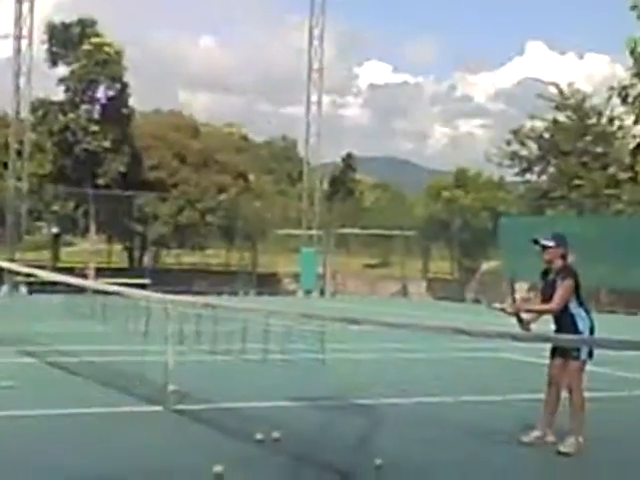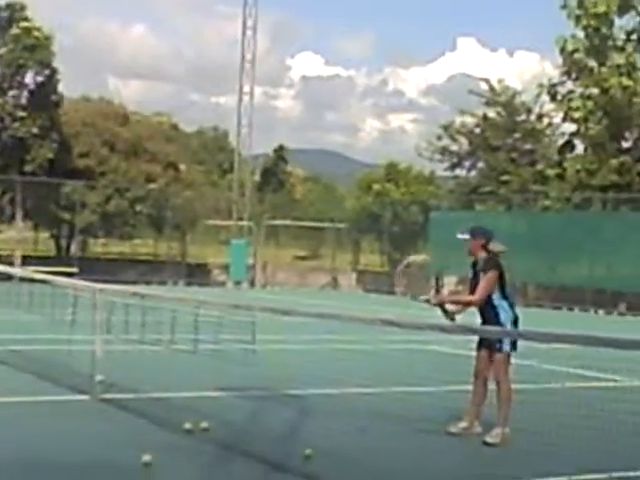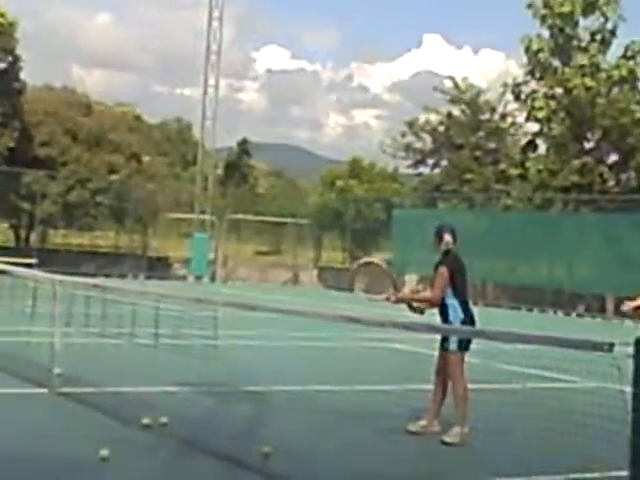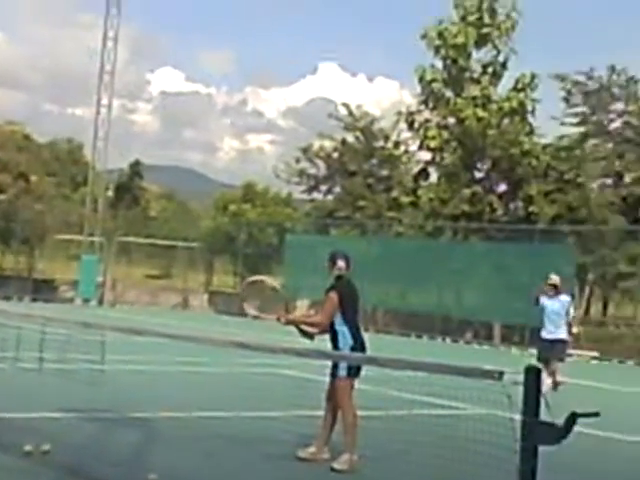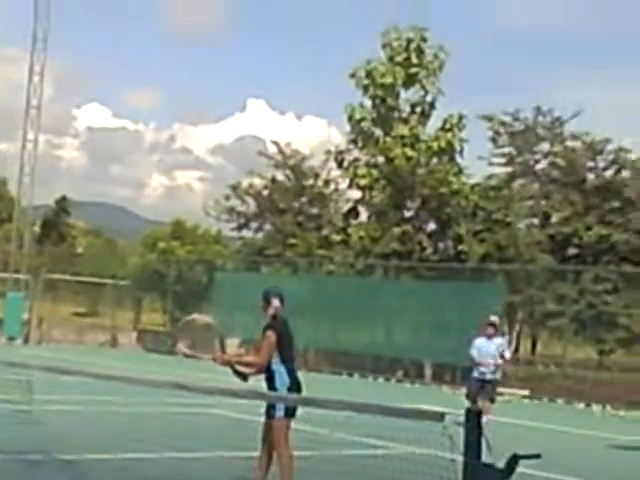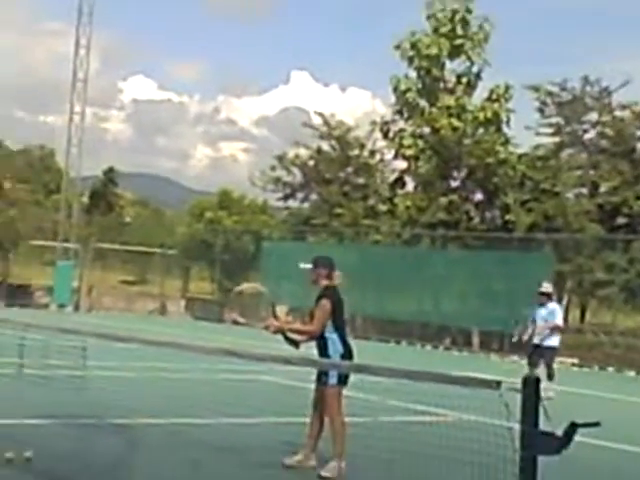
dt=0.3s
person 1, frame 1
left shoulder: (567, 274)
right shoulder: (546, 274)
left elbow: (555, 306)
right elbow: (544, 304)
left wrist: (524, 307)
right wrist: (529, 320)
left hip: (579, 330)
right hip: (562, 331)
left knee: (573, 384)
right knee: (553, 381)
left ankle: (576, 437)
right ankle: (545, 430)
person 1, frame 2
left shoulder: (492, 266)
right shoulder: (476, 266)
left elbow: (478, 298)
right elbow: (472, 296)
left wrist: (448, 298)
right wrist: (454, 310)
left hip: (503, 323)
right hip: (488, 324)
left knee: (500, 376)
right knee: (480, 374)
left ankle: (502, 428)
right ankle: (471, 421)
person 1, frame 3
left shoulder: (445, 264)
right shoulder: (454, 261)
left elbow: (435, 297)
left wrist: (407, 297)
right wrist: (414, 299)
left hip: (458, 321)
right hip: (454, 321)
left knee: (455, 375)
right knee: (441, 373)
left ankle: (460, 427)
right ankle: (431, 420)
person 1, frame 4
left shoulder: (335, 290)
right shoulder: (348, 288)
left elbow: (323, 321)
left wrist: (296, 320)
right wrist: (313, 330)
left hip: (348, 348)
right hip: (346, 347)
left knee: (344, 402)
right knee: (331, 400)
left ankle: (350, 455)
right ankle: (321, 447)
person 1, frame 5
left shoulder: (272, 329)
right shoulder: (281, 326)
left elbow: (261, 361)
left wrist: (232, 360)
right wrist: (247, 370)
left hip: (284, 389)
right hip: (279, 389)
left knee: (280, 444)
right knee: (267, 441)
person 1, frame 6
left shoulder: (326, 297)
right shoulder: (328, 295)
left elbow: (315, 329)
left wrist: (284, 327)
right wrist: (292, 330)
left hip: (336, 355)
right hip: (329, 355)
left knee: (333, 410)
right knee: (317, 408)
left ankle: (338, 462)
right ankle: (308, 455)
